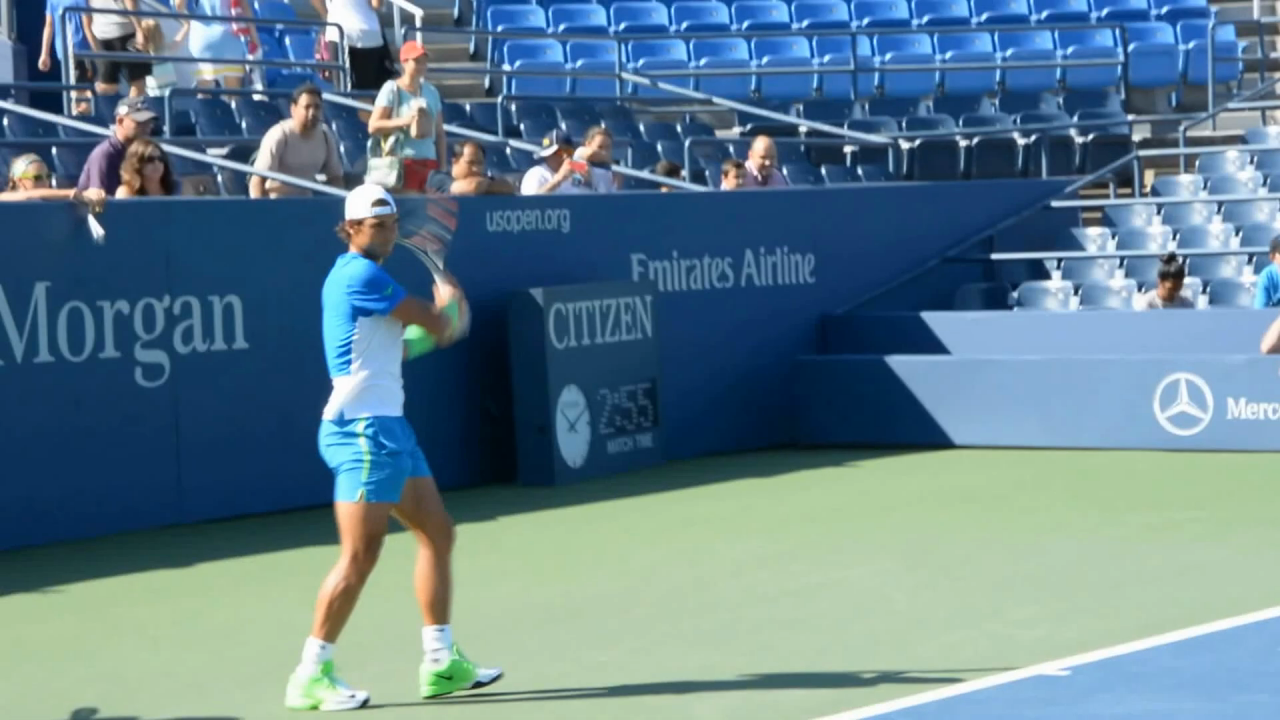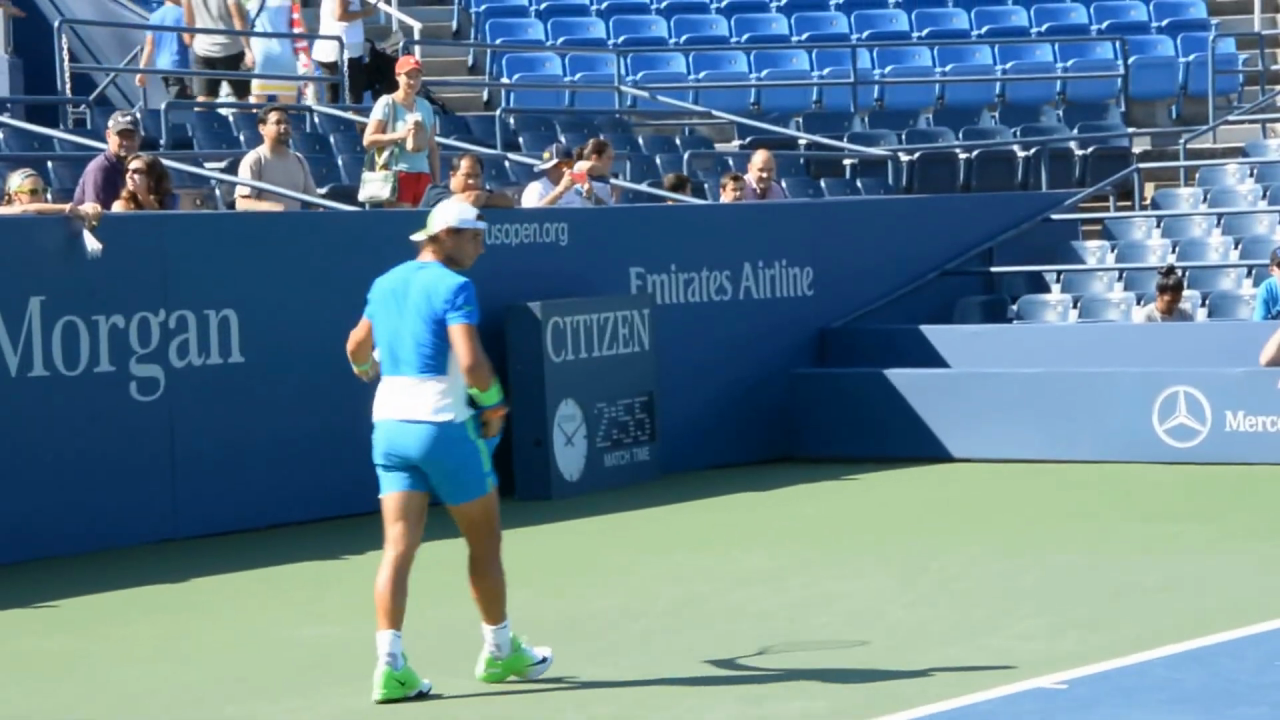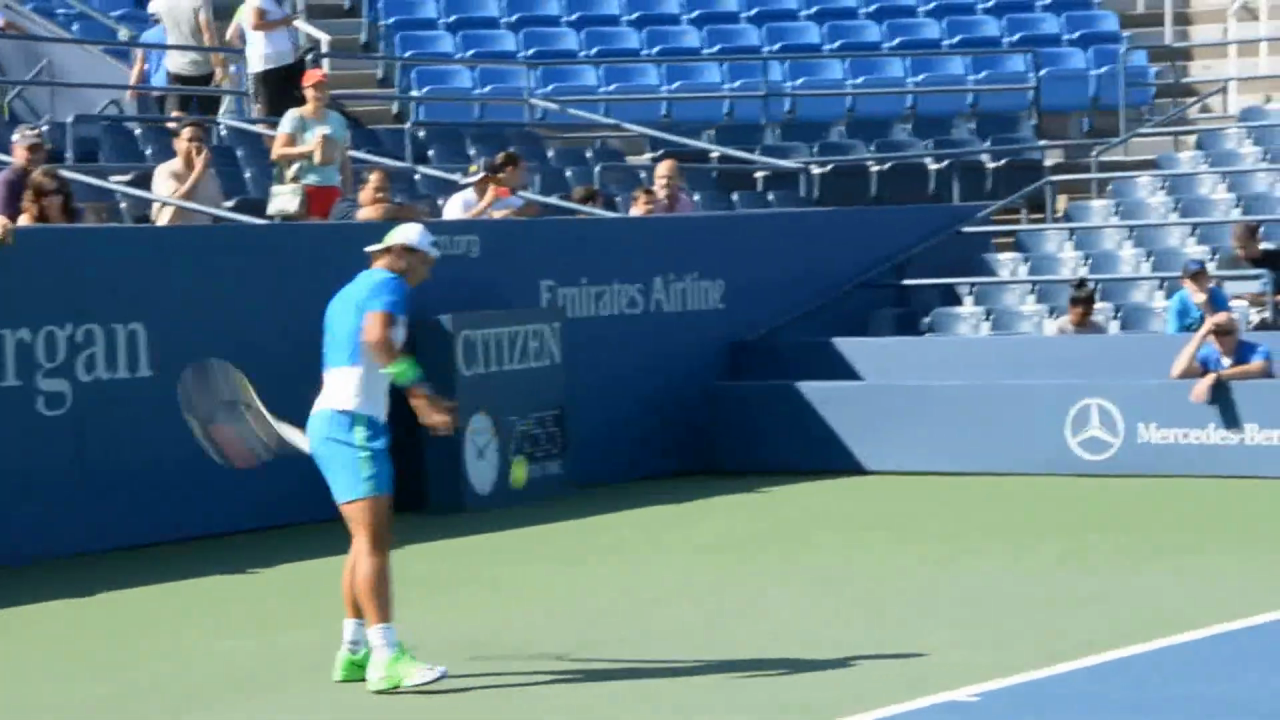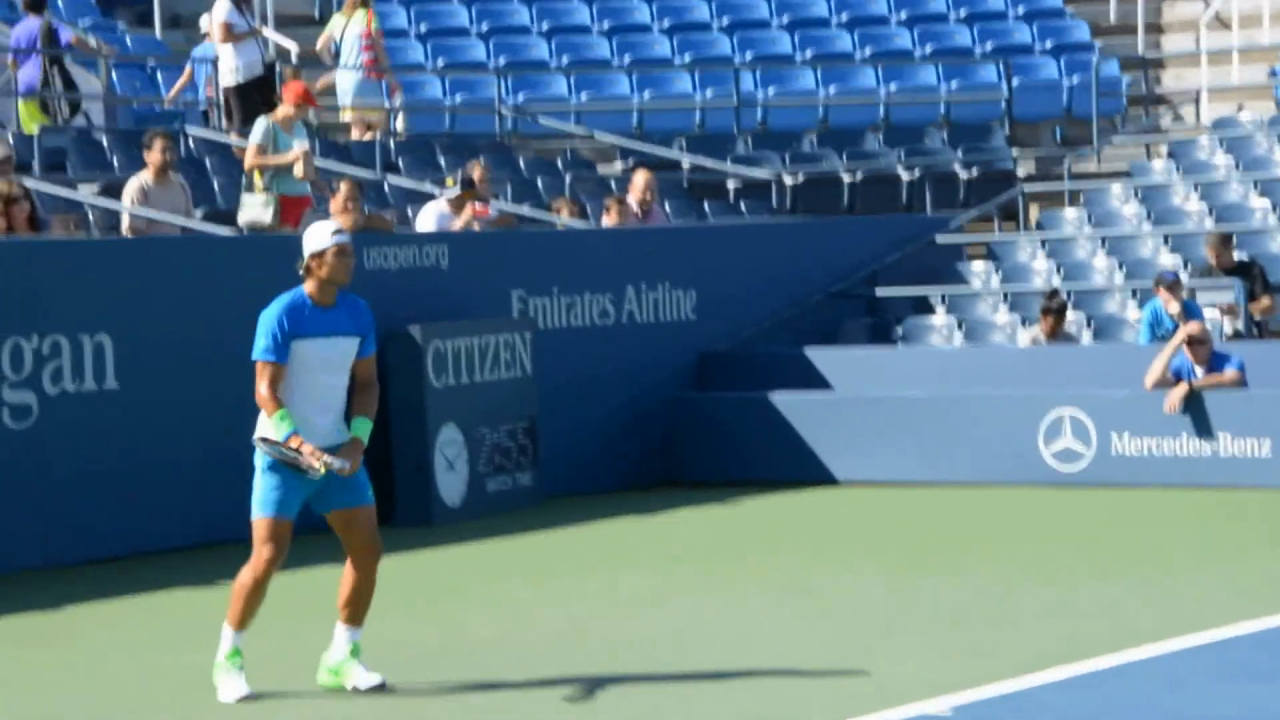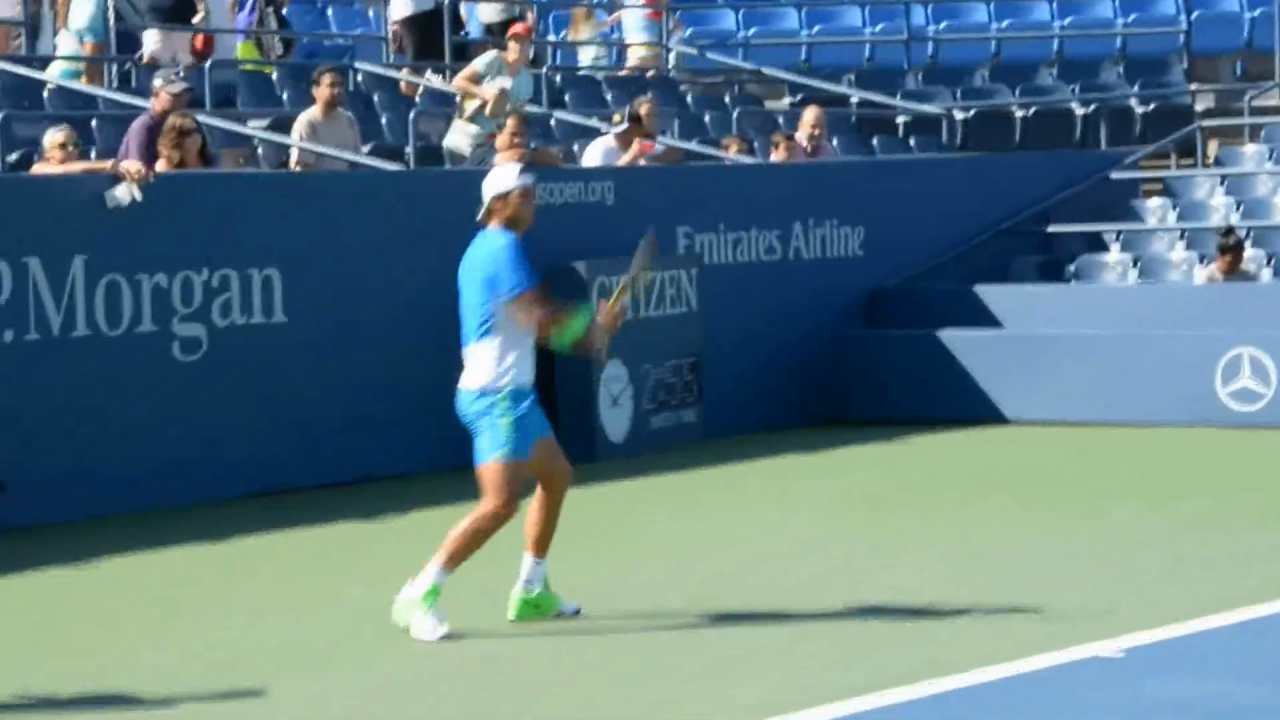
dt=1s
person 1, frame 1
left shoulder: (361, 276)
right shoulder: (361, 274)
left elbow: (412, 337)
right elbow: (434, 318)
left wrist: (437, 325)
right wrist: (448, 301)
left hip: (385, 428)
right hip: (362, 433)
left knee: (438, 533)
right knee: (359, 556)
left ankle: (441, 662)
right ankle: (311, 675)
person 1, frame 2
left shoulder: (386, 283)
right shoulder: (455, 287)
left elbow: (356, 348)
right elbow: (471, 362)
left wrist: (367, 369)
right wrist: (494, 404)
left hip: (390, 428)
right hip: (443, 428)
left knee: (399, 549)
right knee: (485, 544)
left ankle: (391, 665)
right ankle: (500, 651)
person 1, frame 3
left shoulder: (351, 294)
right shoulder: (384, 285)
right elbow: (376, 340)
right wrist: (419, 393)
left hip: (335, 424)
right hip: (351, 423)
left knee: (369, 540)
right knee: (372, 541)
left ankle: (357, 652)
right ankle: (387, 658)
person 1, frame 4
left shoulder: (359, 312)
right shoulder: (281, 314)
left elbow: (367, 383)
right elbow: (265, 393)
left wrist: (358, 439)
right wrist: (299, 445)
left hip: (337, 451)
right hip: (284, 452)
left knee: (367, 551)
right knee: (267, 557)
left ankle: (341, 657)
right ankle: (228, 658)
person 1, frame 5
left shoulder: (490, 249)
right shoulder: (503, 247)
left elbow: (533, 321)
right elbow: (542, 317)
left wrist: (582, 334)
right wrist: (592, 318)
left hip: (511, 393)
right hip: (495, 394)
left knee: (557, 477)
right knee: (499, 503)
left ankle: (532, 592)
right ankle: (420, 595)
